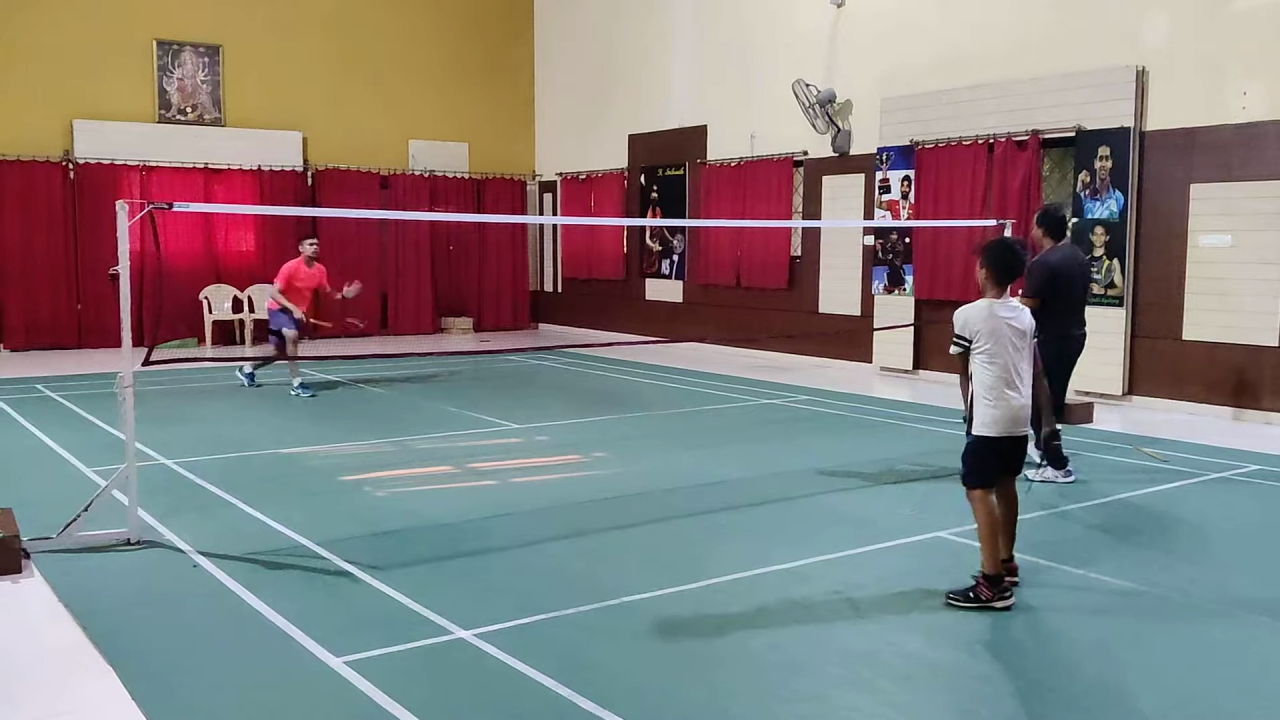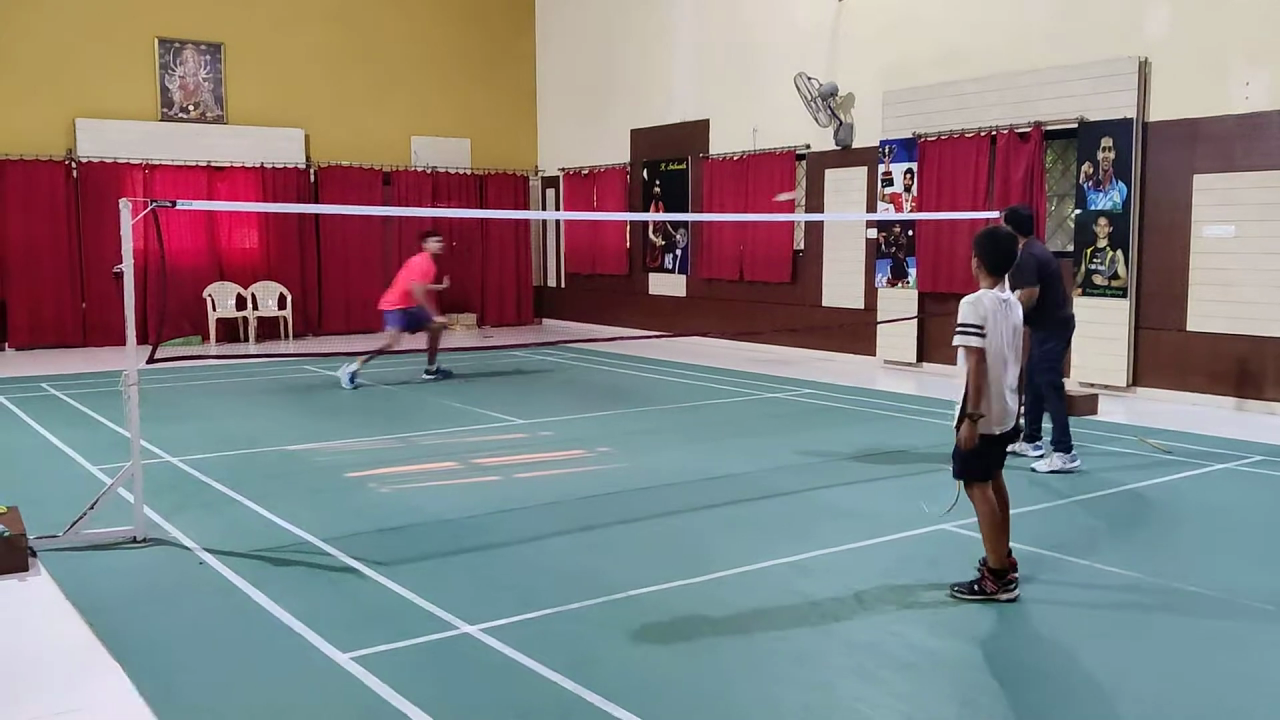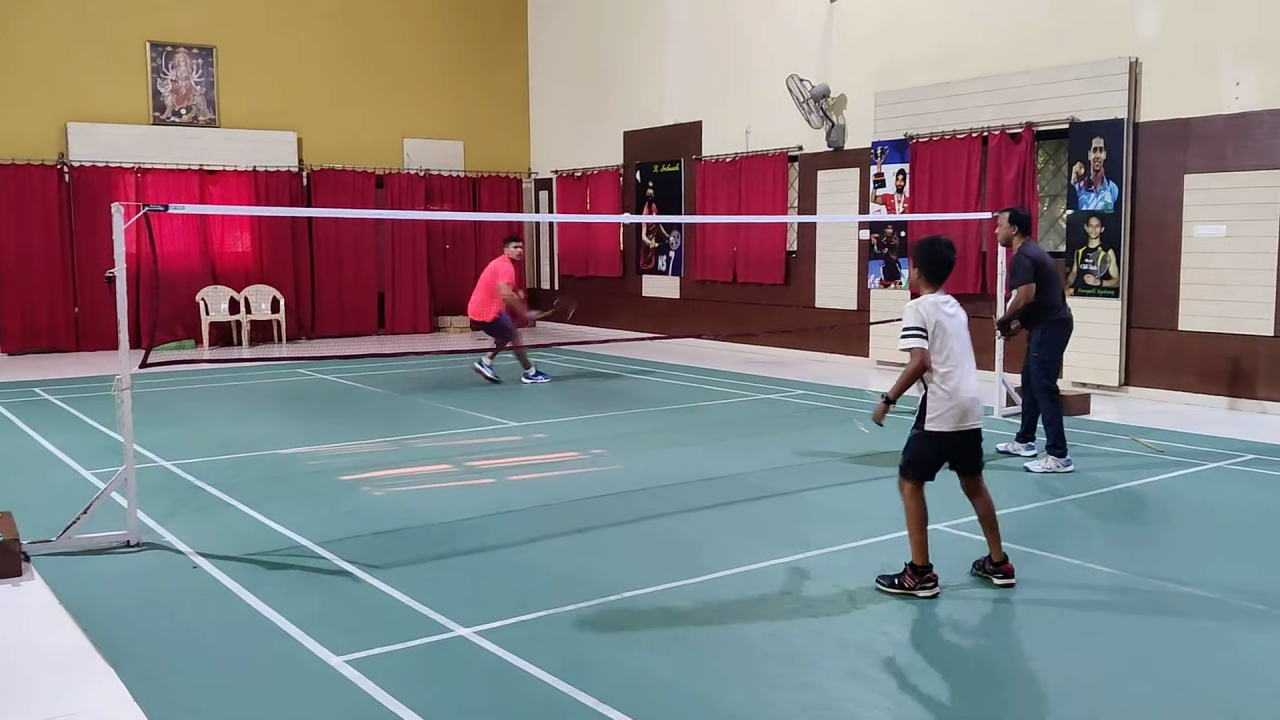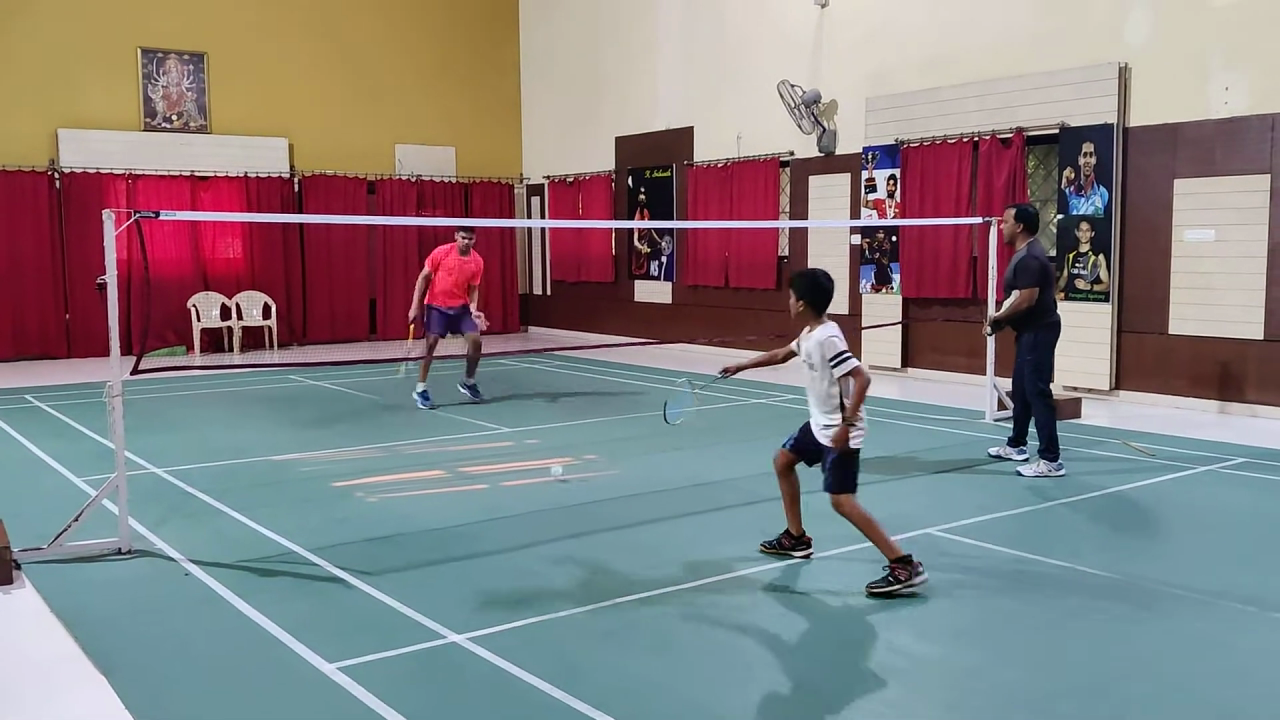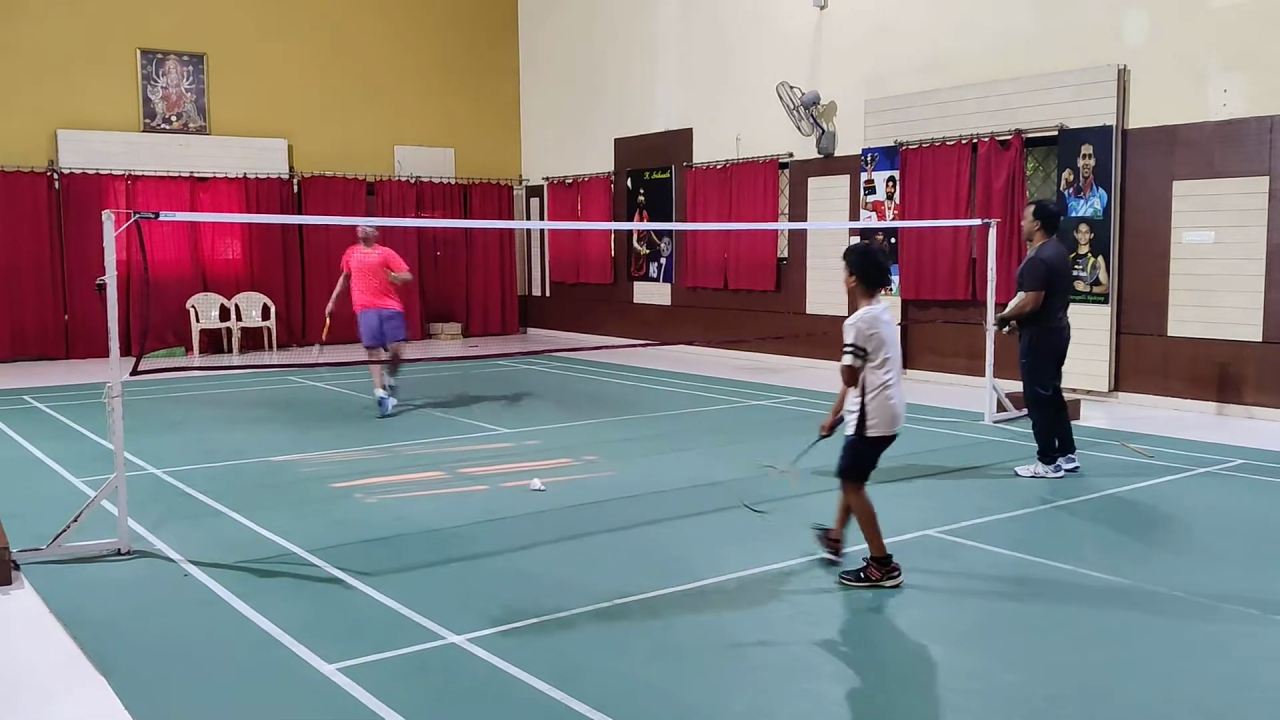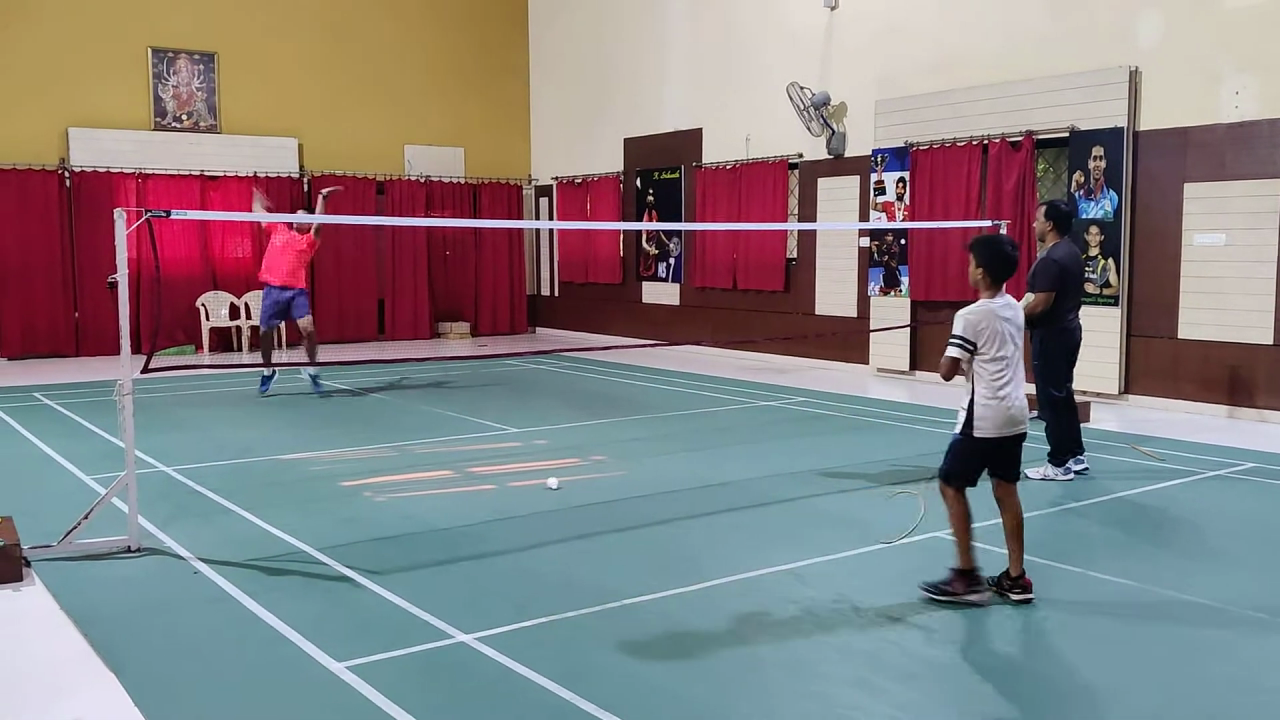
dt=0.7s
person 1, frame 1
left shoulder: (967, 315)
right shoulder: (1025, 315)
left elbow: (966, 373)
right elbow: (1036, 372)
left wrist: (971, 411)
right wrist: (1047, 420)
left hip: (988, 420)
right hip: (1019, 418)
left knee: (979, 493)
right knee: (1005, 487)
left ankle: (994, 584)
right ankle: (1006, 563)
person 1, frame 2
left shoulder: (973, 304)
right shoulder: (1014, 304)
left elbow: (976, 365)
right elbow: (1012, 361)
left wrist: (970, 418)
left hip: (983, 413)
right hip: (1006, 409)
left knee: (977, 486)
right knee: (993, 481)
left ankle: (998, 577)
right ankle: (1003, 558)
person 1, frame 3
left shoulder: (917, 308)
right shoulder: (954, 307)
left elbow: (918, 363)
left wrist: (887, 400)
left hip: (940, 412)
right hip: (970, 409)
left knee: (909, 484)
right knee: (973, 483)
left ankle: (920, 573)
right ankle: (998, 563)
person 1, frame 4
left shoulder: (827, 338)
right shoulder: (811, 334)
left elbow: (862, 378)
right elbow: (781, 354)
left wrist: (848, 425)
right wrist: (740, 366)
left hip: (838, 428)
right hip: (821, 423)
left knee: (842, 500)
right knee: (783, 461)
left ankle: (903, 565)
right ankle: (796, 538)
person 1, frame 5
left shoulder: (858, 323)
right shoulder: (883, 312)
left elbow: (848, 377)
right wrist: (836, 413)
left hip: (871, 416)
right hip: (889, 411)
left knee: (851, 484)
right knee: (854, 478)
left ankle: (882, 566)
right ankle: (837, 536)
person 1, frame 6
left shoulder: (970, 316)
right shoulder: (1014, 309)
left elbow: (948, 371)
left wrist: (954, 362)
left hip: (983, 419)
right hip: (1015, 415)
left knee: (951, 486)
right knee: (1006, 491)
left ankle: (966, 576)
right ankle: (1016, 578)
person 2, frame 1
left shoulder: (1041, 264)
right shoulder: (1080, 259)
left elbow: (1027, 308)
left hip: (1051, 340)
right hip: (1074, 336)
right knee: (1053, 398)
left ankle: (1059, 467)
right ankle: (1044, 448)
person 2, frame 2
left shoulder: (1025, 259)
right shoulder: (1036, 249)
left elbow: (1028, 301)
left hip: (1049, 327)
right hip: (1056, 322)
left knee: (1050, 386)
right knee: (1033, 381)
left ankle: (1064, 453)
right ankle: (1031, 440)
person 2, frame 3
left shoulder: (1022, 257)
right shoulder: (1030, 252)
left elbow: (1025, 297)
left wrist: (1004, 320)
right wrist: (1017, 324)
left hip: (1050, 328)
right hip: (1046, 326)
left knee: (1044, 388)
right knee: (1030, 383)
left ankle: (1058, 456)
right ankle: (1025, 441)
person 2, frame 4
left shoulder: (1030, 258)
right shoulder: (1025, 254)
left elbow: (1027, 300)
left wrist: (997, 318)
right wrist: (1002, 320)
left hip: (1038, 332)
right hip: (1030, 332)
left knee: (1037, 393)
right knee: (1021, 390)
left ankle: (1050, 460)
right ankle: (1016, 445)
person 2, frame 5
left shoulder: (1038, 259)
right shoulder: (1058, 252)
left elbow: (1031, 302)
left wrist: (1004, 316)
right wrist: (1016, 318)
left hip: (1040, 335)
right hip: (1057, 330)
left knee: (1038, 398)
right knee: (1052, 394)
left ankle: (1048, 462)
right ankle: (1066, 454)
person 2, frame 6
left shoulder: (1051, 259)
right shoulder: (1071, 253)
left elbow: (1041, 304)
right wrist: (1024, 311)
left hip: (1051, 336)
right hip: (1068, 331)
left knee: (1051, 400)
right knee: (1063, 395)
left ankle: (1059, 464)
right ankle: (1075, 455)
person 3, frame 1
left shoulder: (320, 271)
right shoulder: (289, 268)
left elbow: (328, 294)
right elbow: (274, 293)
left wrist: (343, 295)
right wrist: (293, 308)
left hip: (298, 313)
right hip: (280, 310)
left knee: (281, 353)
right knee: (293, 336)
left ankle: (247, 370)
right ankle: (297, 382)
person 3, frame 2
left shoulder: (428, 263)
right shoulder: (421, 263)
right elbow: (417, 292)
left wrist: (440, 286)
right wrist: (435, 315)
left hip: (410, 305)
right hip: (396, 305)
left knee: (436, 327)
right knee: (391, 342)
left ankle: (431, 369)
right ankle: (352, 369)
person 3, frame 3
left shoulder: (508, 266)
right shoulder: (505, 266)
right elbow: (506, 294)
left wrist: (516, 297)
right wrist: (523, 312)
left hip: (478, 310)
right hip: (486, 312)
left knee: (507, 336)
right knee: (515, 335)
left ankle: (485, 362)
right ankle: (530, 373)
person 3, frame 4
left shoulder: (477, 262)
right shoulder: (441, 252)
left elbow: (473, 289)
right elbow: (423, 277)
left wrist: (474, 310)
right wrist: (415, 305)
left hip: (461, 307)
right hip: (436, 305)
left knee: (475, 340)
right knee: (431, 343)
left ankle: (469, 383)
right ankle: (421, 389)
person 3, frame 5
left shoulder: (387, 253)
right shoulder: (350, 254)
left elbow: (407, 276)
right elbow: (344, 277)
left wrist: (399, 277)
right wrist: (332, 301)
left hip: (390, 308)
right hip: (366, 309)
left knee: (396, 351)
right knee: (373, 350)
left ankle: (390, 381)
right ankle: (381, 394)
person 3, frame 6
left shoulder: (310, 239)
right shoulder: (279, 230)
left elbow: (317, 226)
right elbow: (258, 209)
left wrist: (322, 197)
right wrist: (257, 194)
left hip: (297, 291)
right hip: (273, 291)
left knee: (308, 329)
right knee: (265, 332)
left ankle: (311, 370)
right ankle: (268, 371)
